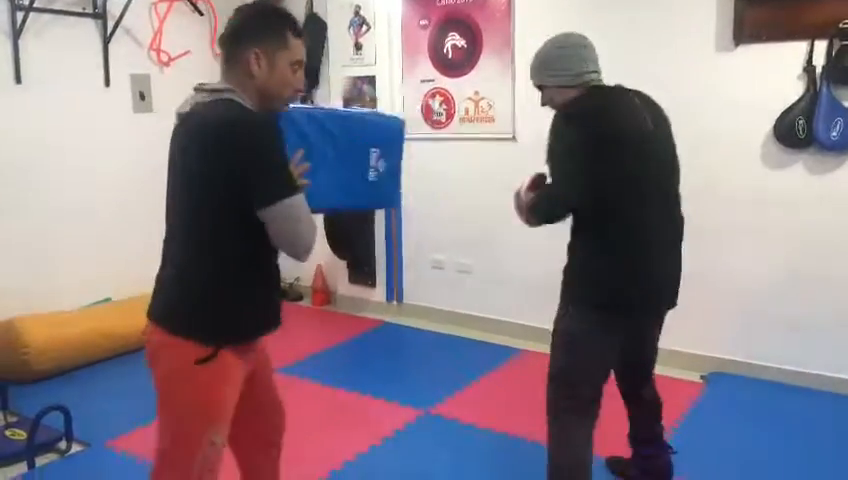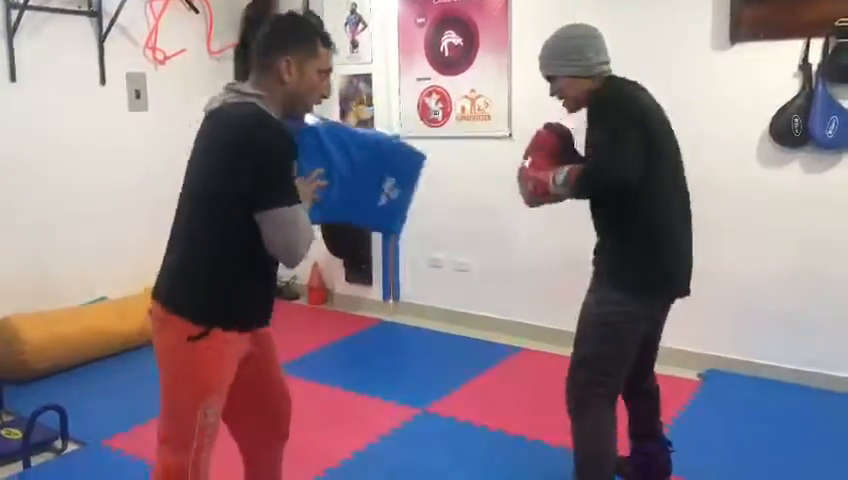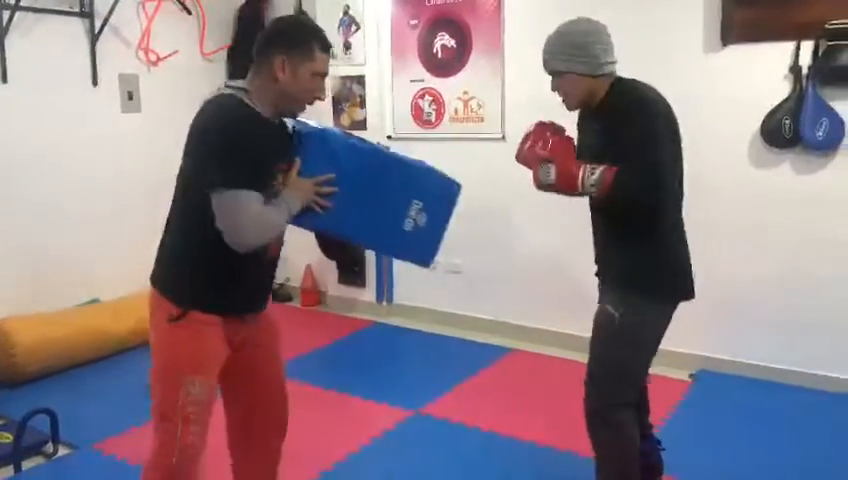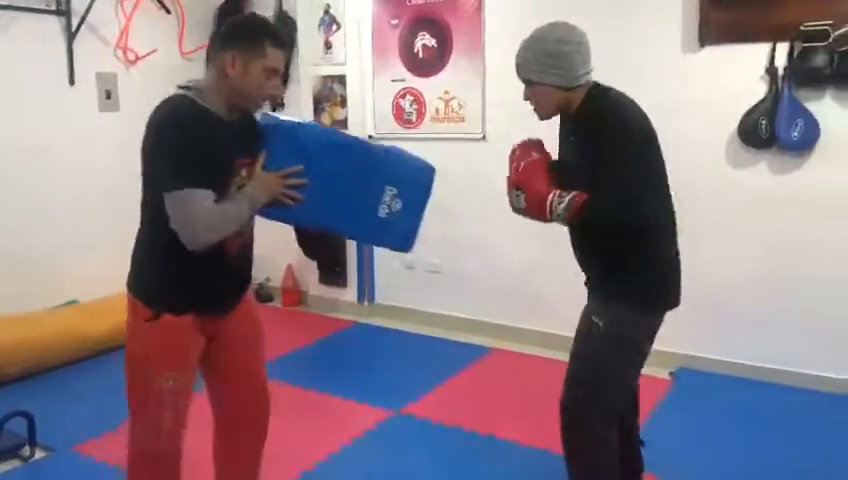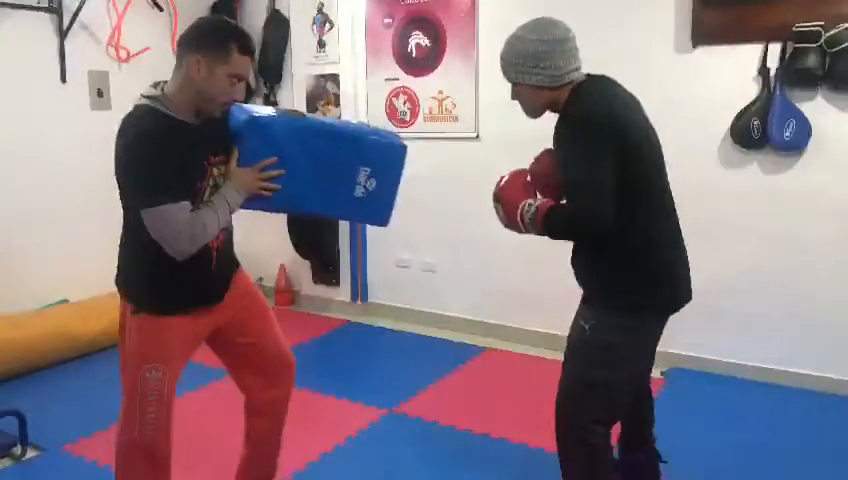
dt=0.2s
person 1, frame 1
left shoulder: (204, 119)
right shoulder: (247, 130)
right elbow: (298, 240)
left wrist: (280, 185)
right wrist: (291, 185)
left hip: (233, 326)
right hip: (197, 337)
left knee: (263, 432)
person 1, frame 2
left shoulder: (237, 120)
right shoulder: (259, 133)
right elbow: (291, 247)
left wrist: (293, 193)
right wrist: (300, 196)
left hip: (240, 313)
right hip: (196, 320)
left knee: (269, 418)
person 1, frame 3
left shoulder: (276, 129)
right shoulder: (225, 122)
right elbow: (243, 230)
left wrist: (306, 193)
right wrist: (294, 199)
left hip: (249, 302)
right hip: (191, 306)
left knee: (266, 414)
person 1, frame 4
left shoulder: (246, 123)
right shoulder: (176, 123)
right elbow: (198, 228)
left wrist: (274, 185)
right wrist: (257, 193)
left hip: (231, 296)
right hip: (168, 305)
left knee: (248, 407)
right knee: (159, 432)
person 1, frame 5
left shoulder: (217, 117)
right shoulder: (144, 133)
right elbow: (179, 237)
right wrist: (235, 190)
left hip: (224, 283)
right hip: (160, 302)
left knee: (274, 372)
right knee: (147, 425)
person 2, frame 1
left shoulder: (581, 114)
right shoulder: (644, 108)
left elbow: (566, 196)
left wrist: (530, 202)
left hip: (603, 278)
right hip: (657, 273)
left knee: (571, 400)
right knee: (636, 374)
person 2, frame 2
left shoulder: (617, 104)
right shoulder: (615, 104)
left elbow: (621, 177)
left wrist: (553, 180)
right wrist: (561, 162)
left hip: (636, 268)
right hip: (650, 263)
left knee: (589, 386)
right knee: (633, 368)
person 2, frame 3
left shoulder: (641, 108)
right shoulder: (594, 112)
left elbow: (653, 190)
left wrist: (580, 175)
right wrist: (560, 161)
left hip: (647, 275)
right hip: (625, 268)
left knee: (607, 396)
right knee: (624, 379)
person 2, frame 4
left shoulder: (610, 121)
right shoulder: (586, 111)
left elbow: (627, 213)
left wrist: (550, 200)
right wrist: (545, 177)
left hip: (633, 284)
right hip: (631, 277)
left knee: (584, 406)
right knee: (614, 385)
person 2, frame 5
left shoulder: (586, 121)
right shoulder: (602, 94)
left elbow: (591, 220)
left wrist: (527, 211)
right wrist: (561, 177)
left hip: (630, 285)
right hip: (651, 275)
left knee: (582, 411)
right knee: (629, 386)
